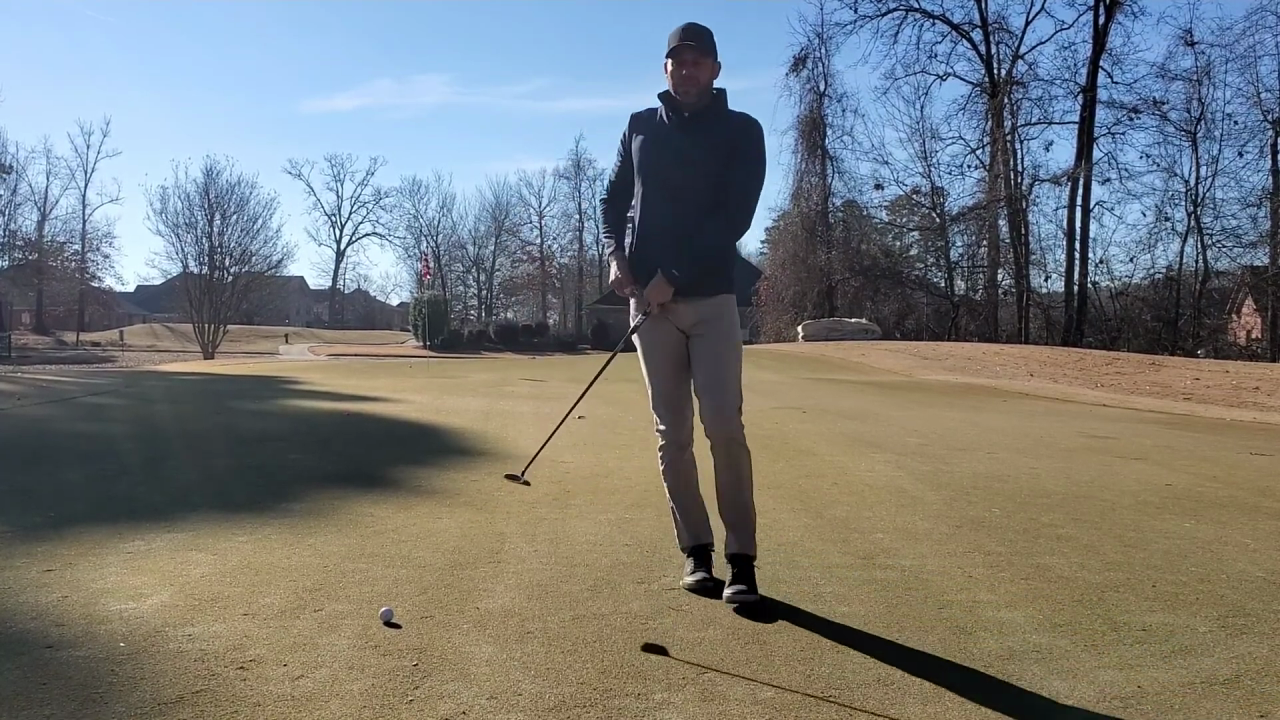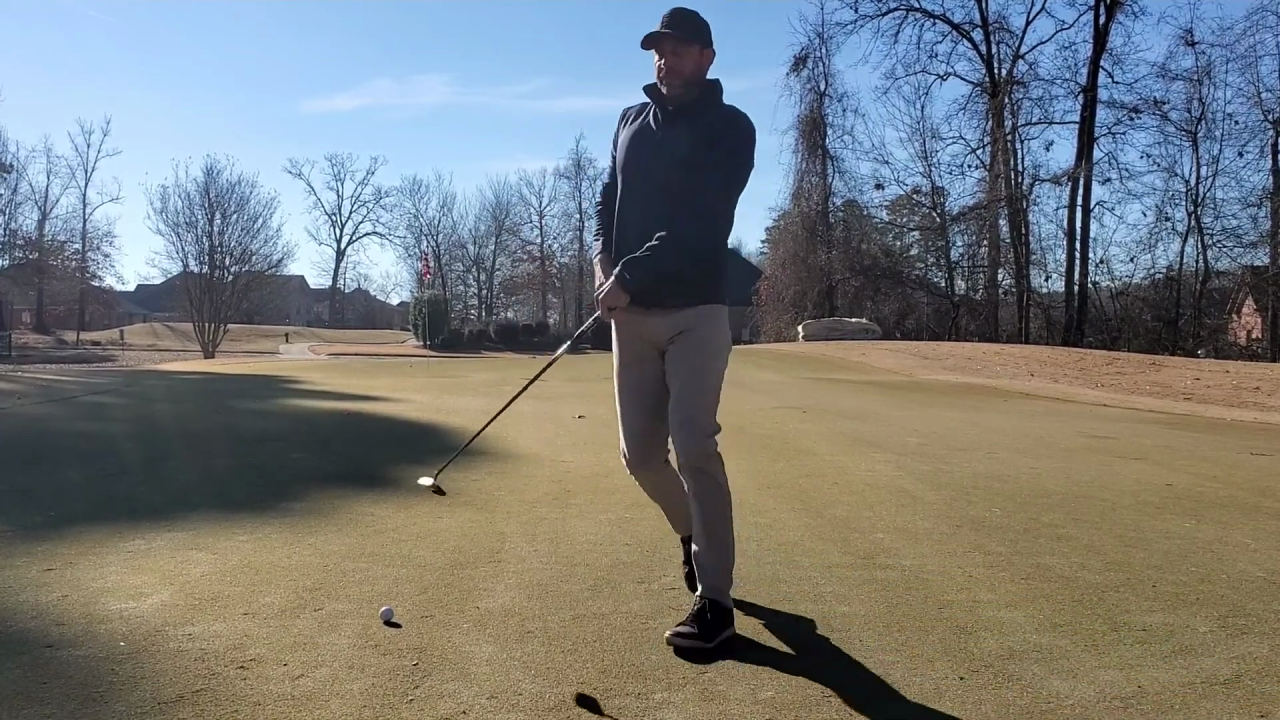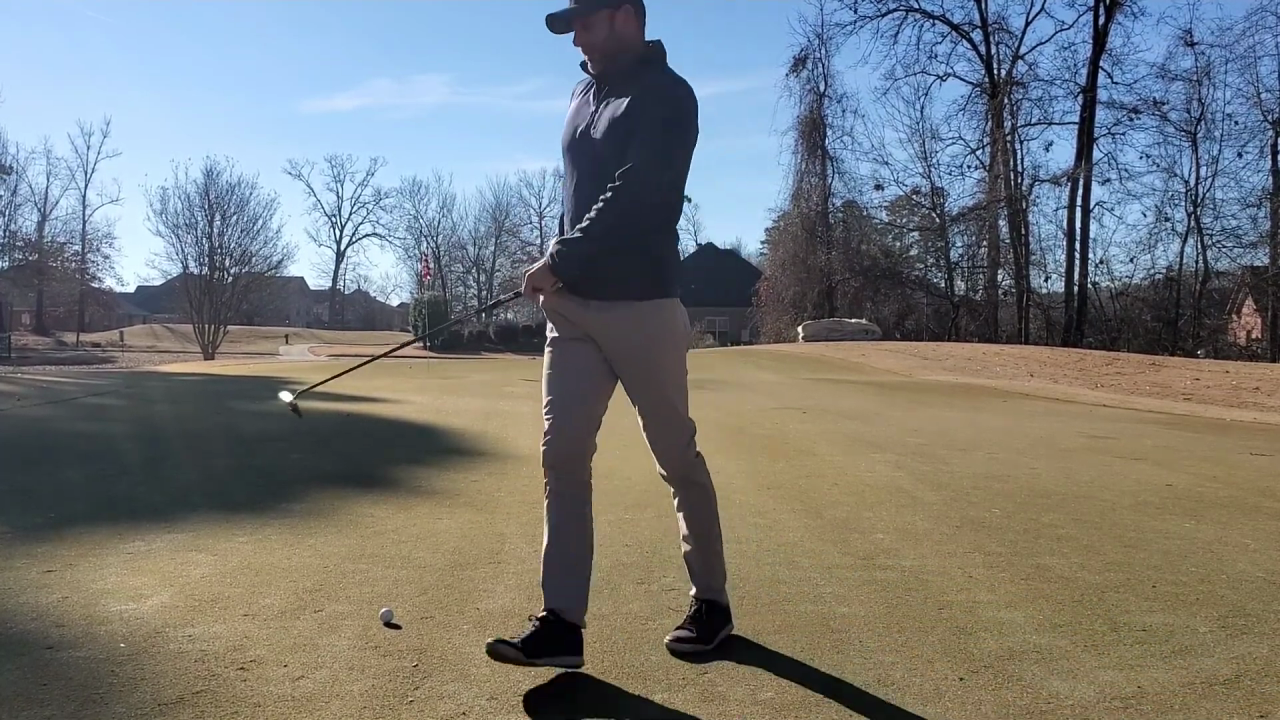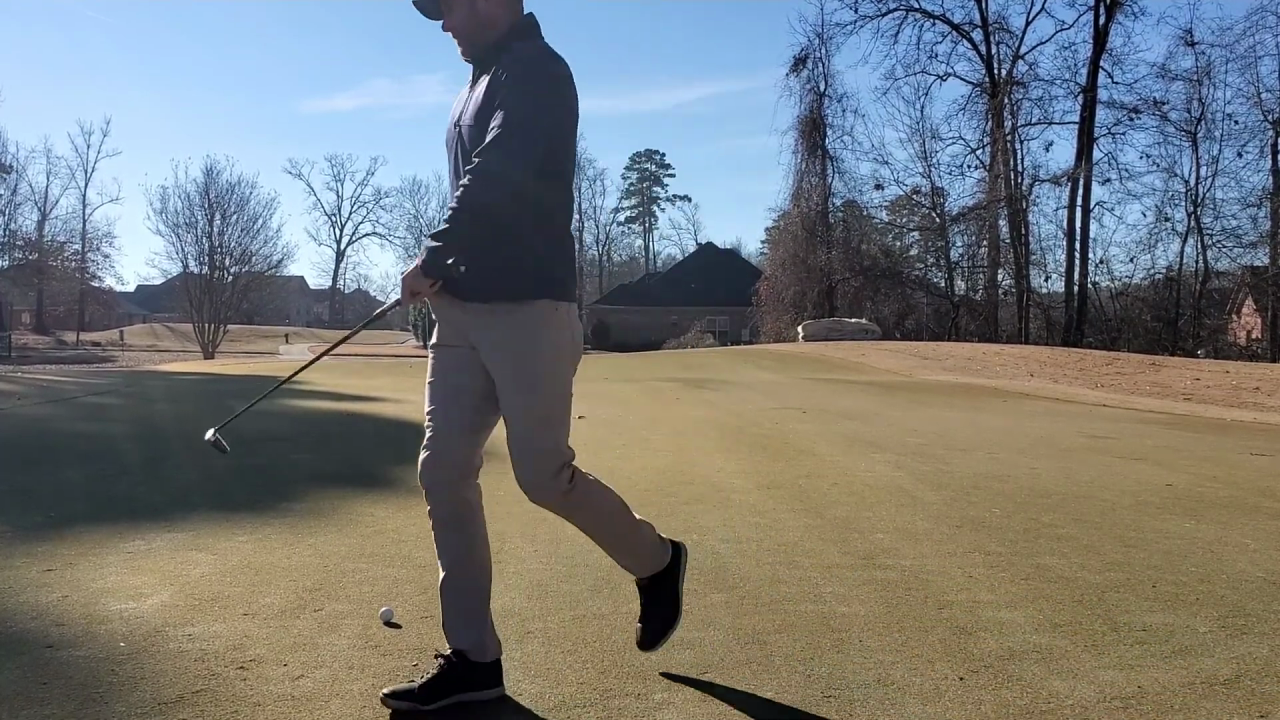
dt=0.3s
person 1, frame 1
left shoulder: (741, 131)
right shoulder: (639, 127)
left elbow: (734, 218)
right elbow: (613, 201)
left wrist: (672, 276)
right wrist: (616, 256)
left hip: (711, 300)
right hip: (651, 302)
left knee: (724, 424)
right knee: (673, 433)
left ankle: (740, 555)
right ankle: (696, 549)
person 1, frame 2
left shoulder: (730, 127)
right shoulder: (631, 121)
left elbow: (702, 220)
right elbow: (608, 201)
left wrist: (627, 276)
right wrist: (603, 263)
left hip: (696, 312)
right hip: (631, 313)
left knee: (695, 448)
right knee: (641, 453)
left ankle: (714, 602)
right ankle: (692, 533)
person 1, frame 3
left shoulder: (666, 96)
right shoulder: (583, 97)
left elbow: (634, 197)
left wrist: (557, 262)
right wrist: (556, 265)
left hip: (644, 305)
right hip: (575, 304)
left knee: (677, 459)
right knee: (561, 450)
left ankle: (711, 600)
right ankle: (557, 623)
person 1, frame 4
left shoulder: (535, 71)
right shoulder: (485, 80)
left elbow: (494, 179)
left wrist: (433, 262)
right wrist: (442, 271)
left hip: (530, 306)
right hip: (463, 310)
left knee: (543, 475)
right knee: (442, 474)
left ankle: (654, 559)
right ankle: (472, 658)
